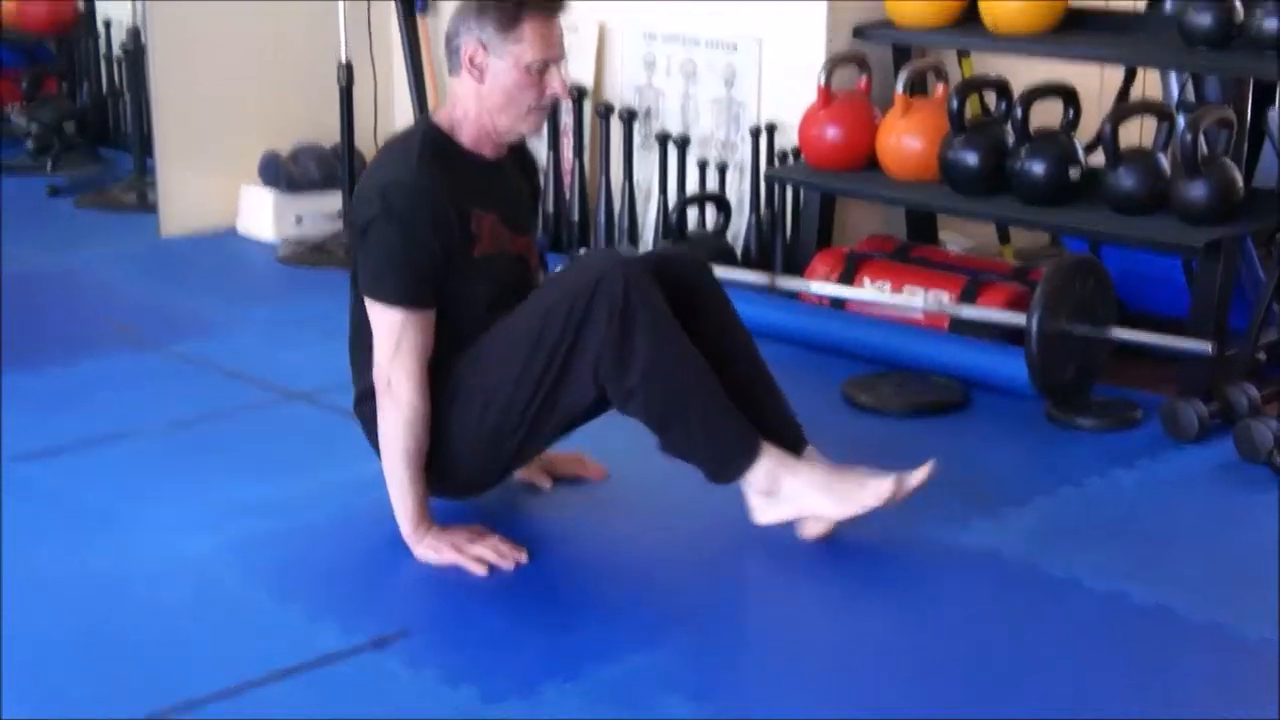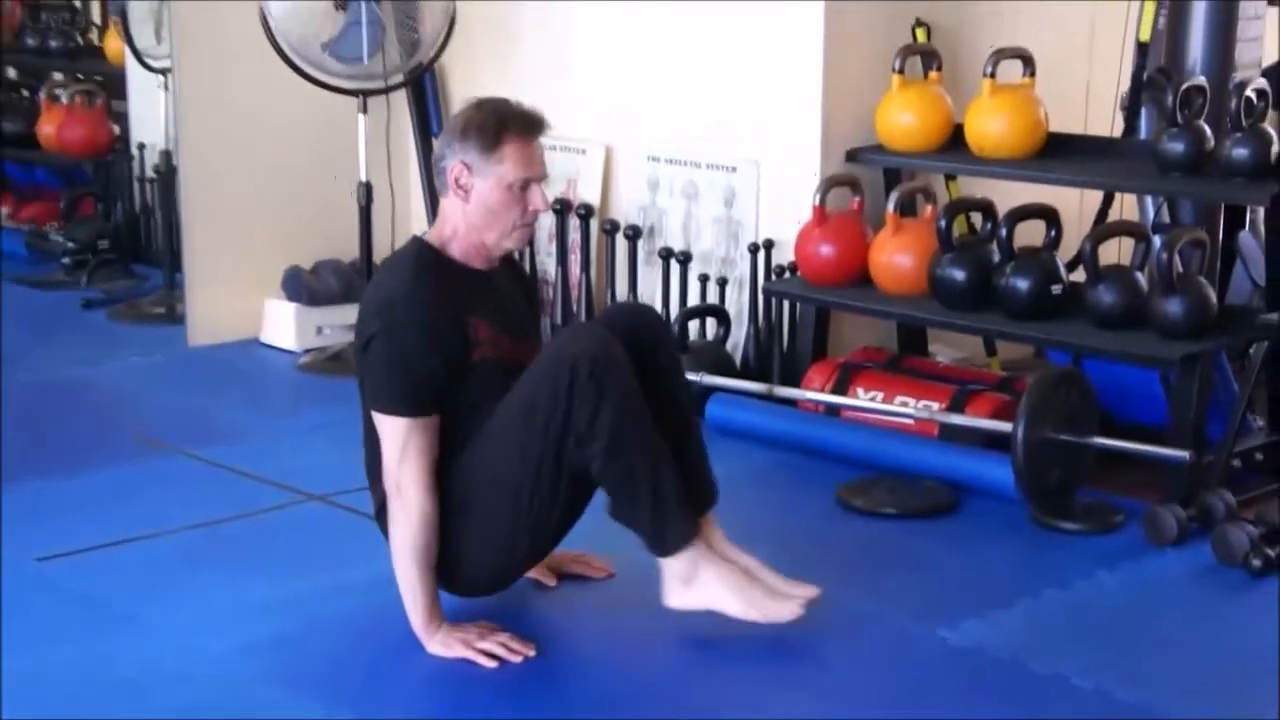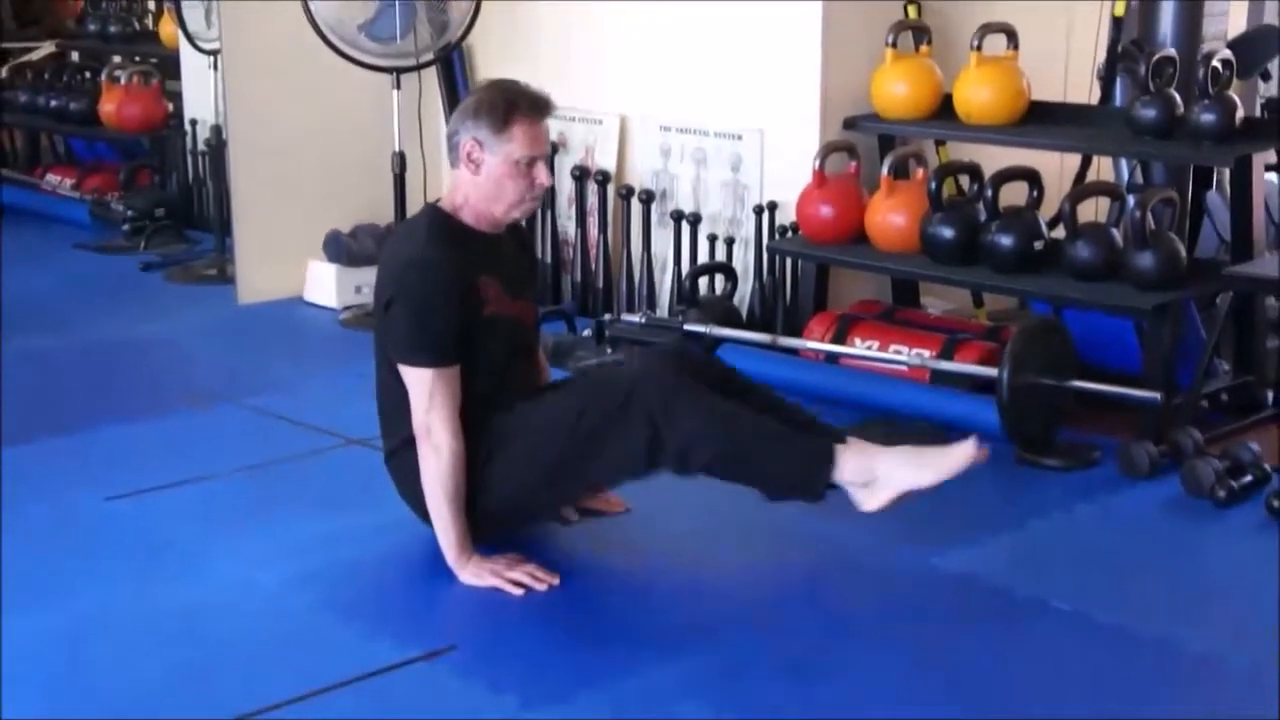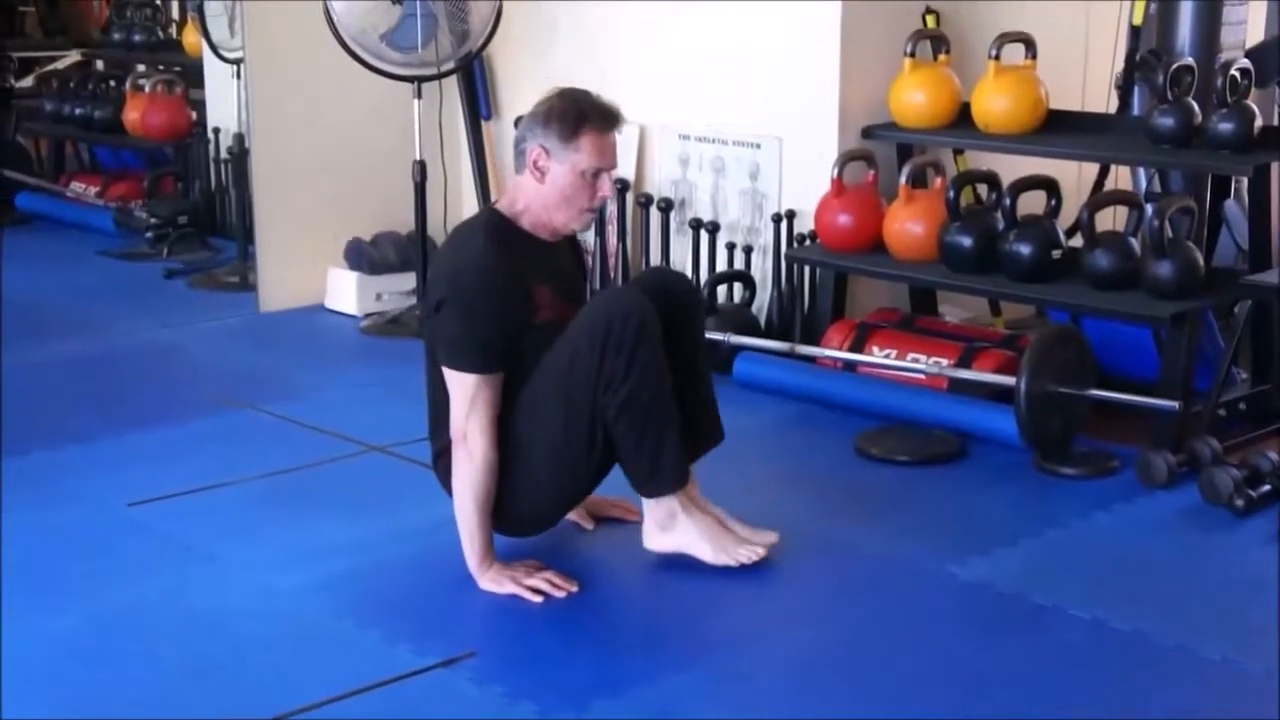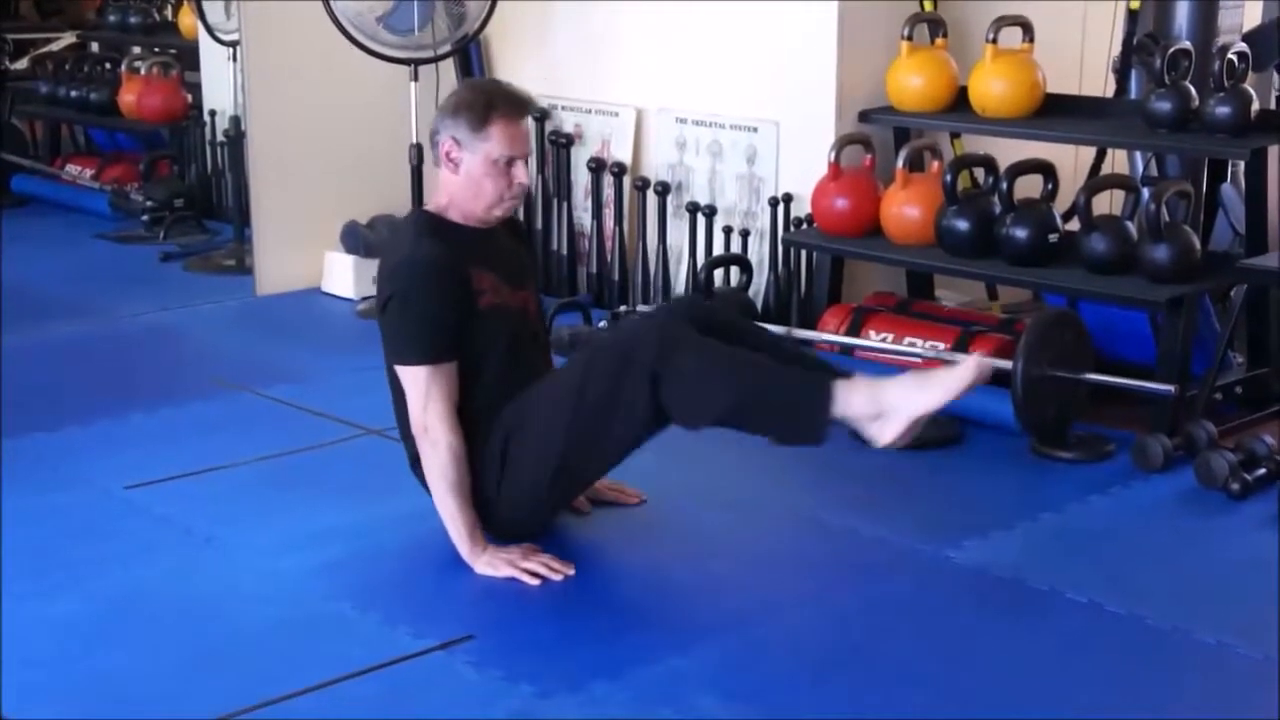
dt=1s
person 1, frame 1
left shoulder: (512, 164)
right shoulder: (411, 188)
right elbow: (397, 370)
left wrist: (523, 444)
right wrist: (418, 529)
left hip: (489, 408)
right hip: (442, 433)
left knee: (676, 275)
right knee: (610, 289)
left ankle: (794, 462)
right ankle: (765, 477)
person 1, frame 2
left shoulder: (507, 277)
right shoulder: (409, 299)
right elbow: (406, 473)
left wrist: (531, 541)
right wrist: (430, 627)
left hip: (502, 510)
right hip: (462, 539)
left knee: (636, 328)
right knee: (585, 357)
left ankle: (696, 541)
right ankle: (684, 566)
person 1, frame 3
left shoulder: (507, 239)
right shoulder: (426, 264)
right elbow: (434, 425)
left wrist: (561, 464)
right wrist: (463, 560)
left hip: (512, 440)
right hip: (460, 477)
left knee: (680, 367)
right knee: (651, 395)
left ankle: (859, 459)
right ankle: (855, 469)
person 1, frame 4
left shoulder: (557, 243)
right shoulder: (479, 265)
right elbow: (470, 428)
left wrist: (571, 488)
right wrist: (483, 565)
left hip: (545, 460)
right hip: (509, 482)
left knee: (667, 293)
right knee: (621, 317)
left ankle: (676, 497)
right ankle: (668, 514)
person 1, frame 5
left shoulder: (501, 233)
right shoulder: (421, 264)
right elbow: (431, 421)
left wrist: (570, 457)
right wrist: (477, 550)
left hip: (530, 444)
right hip: (497, 479)
left knee: (689, 321)
right knee: (652, 346)
left ankle: (867, 399)
right ankle: (865, 402)
